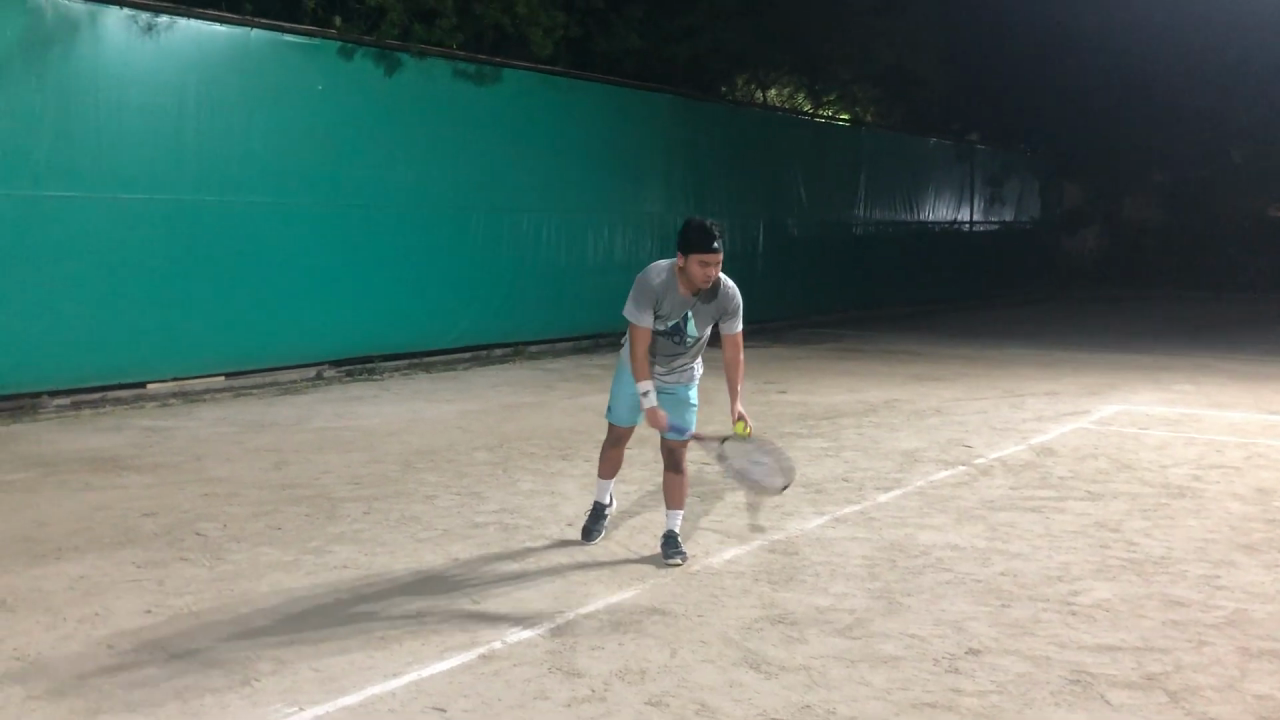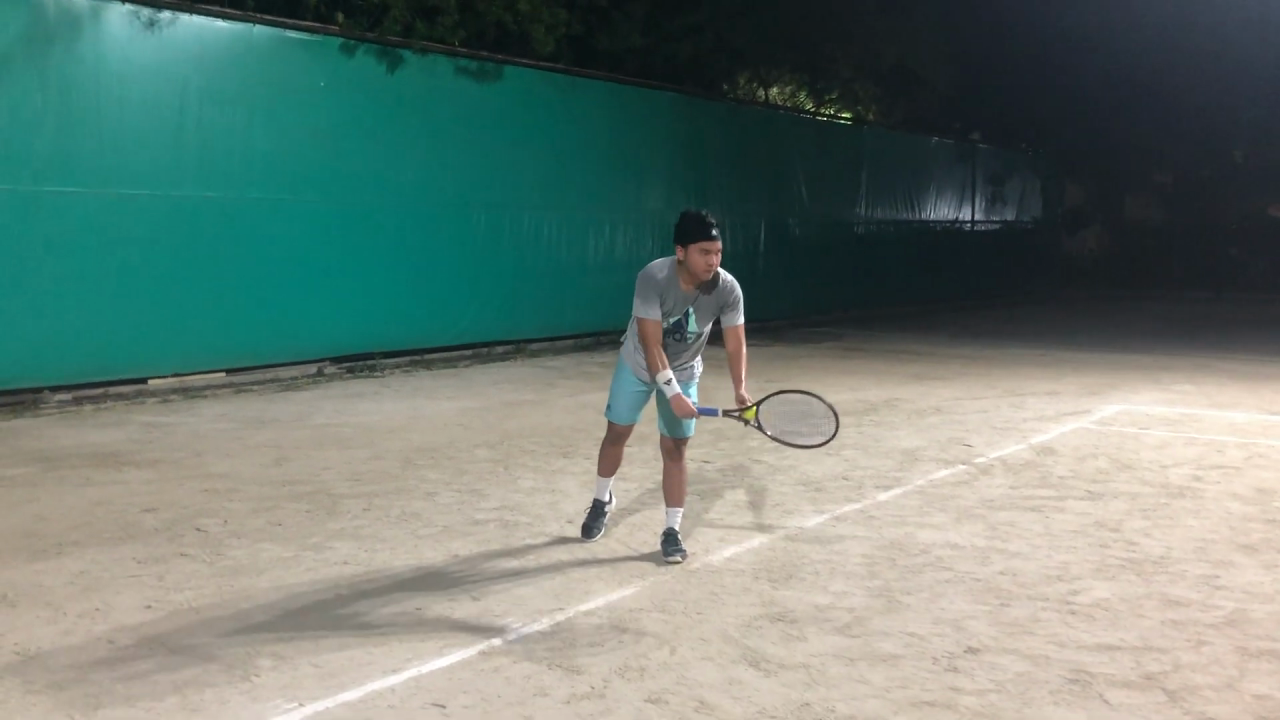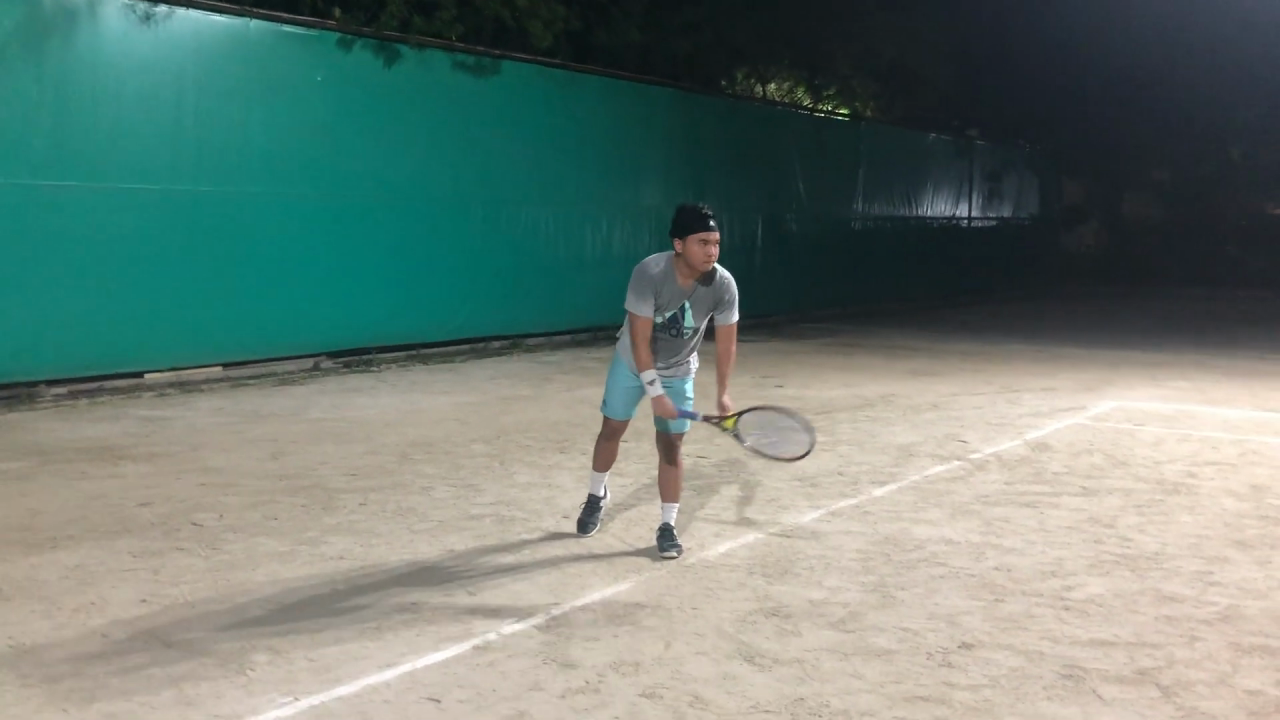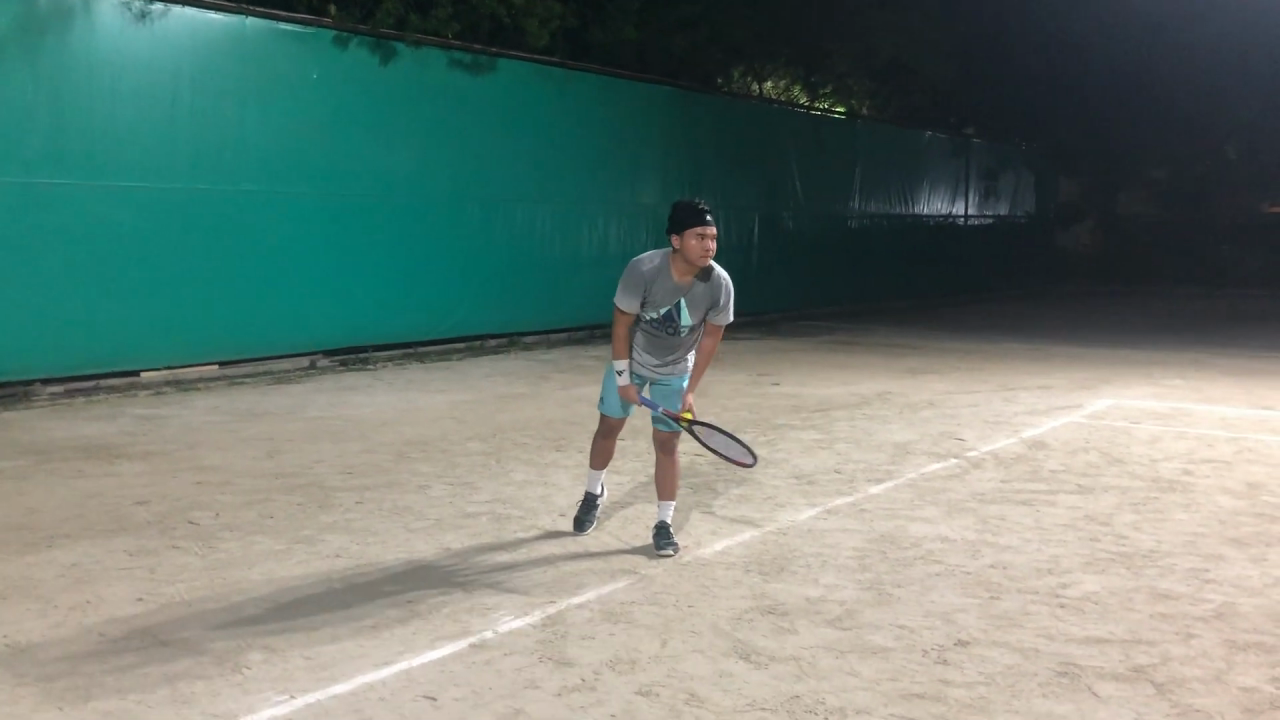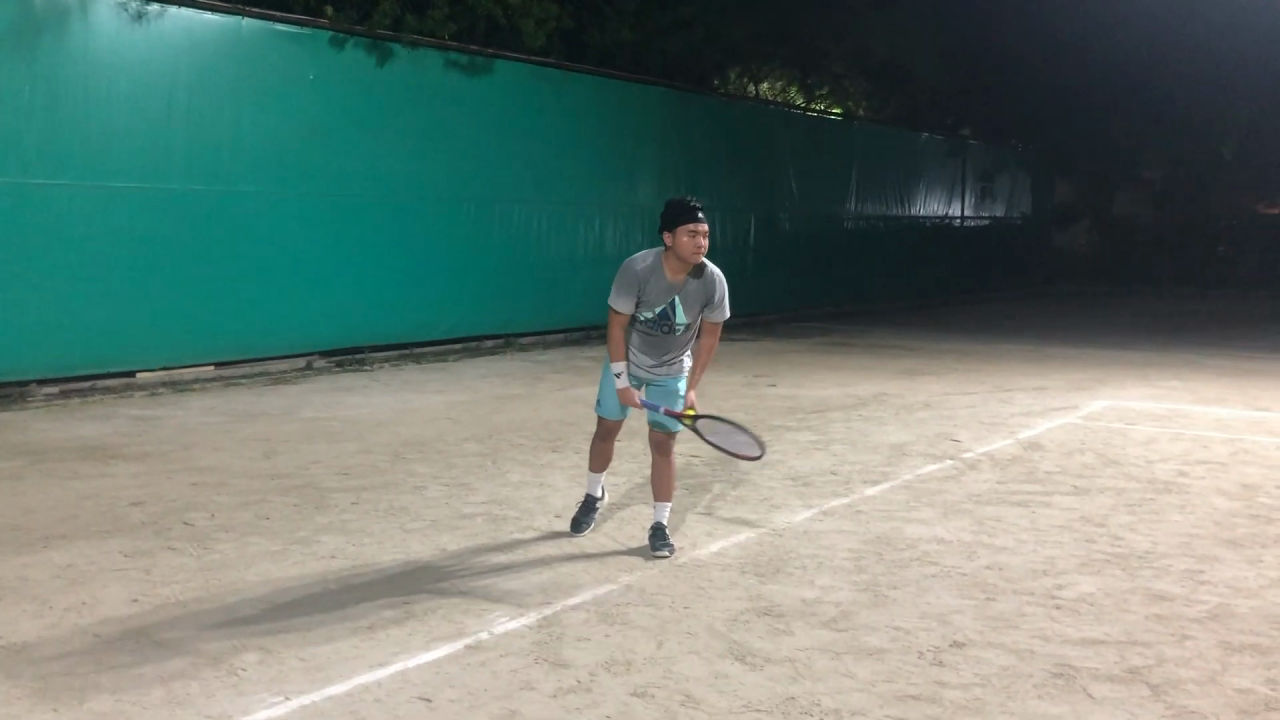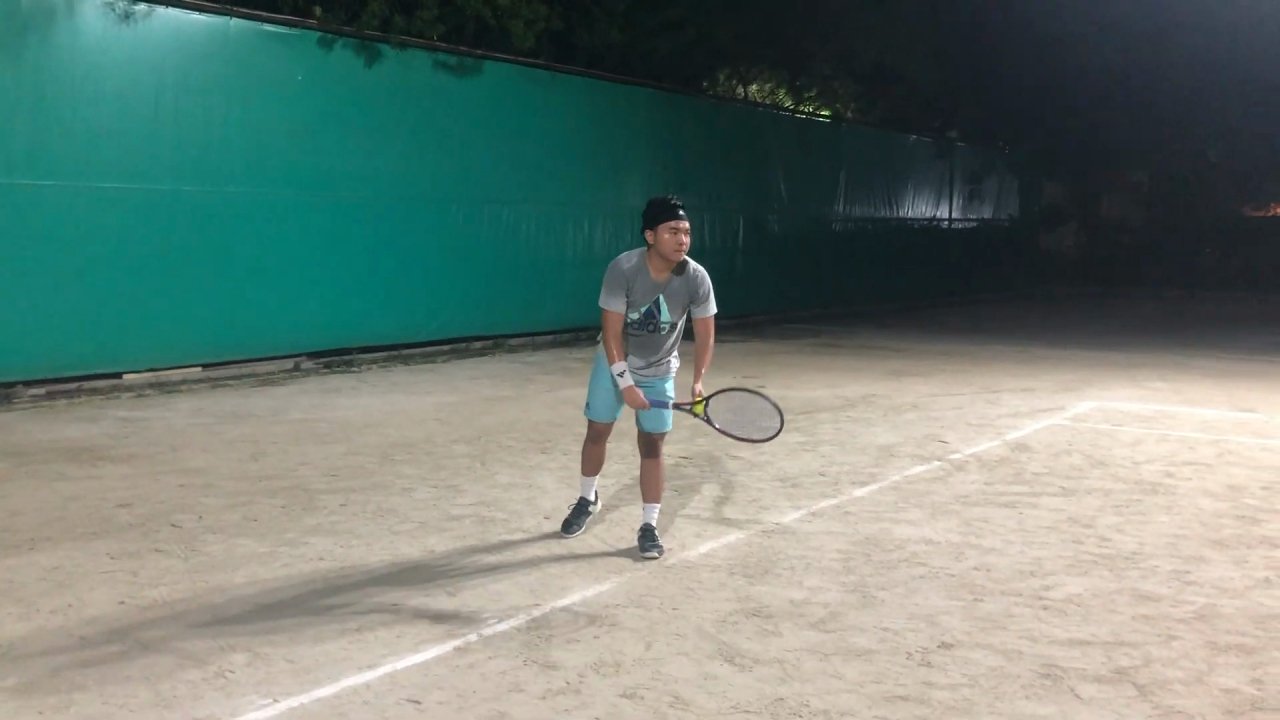
dt=0.2s
person 1, frame 1
left shoulder: (728, 295)
right shoulder: (651, 281)
left elbow: (733, 350)
right elbow: (639, 348)
left wrist: (735, 401)
right wrist: (649, 403)
left hip: (682, 377)
right hip: (638, 369)
left knee: (675, 452)
right knee: (617, 436)
left ankle: (672, 533)
right ankle: (603, 503)
person 1, frame 2
left shoulder: (727, 289)
right shoulder: (653, 278)
left elbow: (735, 342)
right elbow: (652, 345)
left wrist: (740, 387)
right wrist: (672, 394)
left hip: (684, 374)
right hip: (636, 366)
left knee: (674, 450)
right knee: (616, 434)
left ankle: (671, 531)
right ankle: (602, 501)
person 1, frame 3
left shoulder: (723, 286)
right shoulder: (648, 273)
left elbow: (725, 341)
right elbow: (640, 338)
left wrist: (723, 392)
right wrist: (655, 392)
left hip: (679, 371)
right hip: (633, 362)
left knee: (671, 446)
right knee: (612, 429)
left ankle: (667, 526)
right ankle: (597, 496)
person 1, frame 4
left shoulder: (719, 284)
right shoulder: (642, 269)
left elbow: (710, 338)
right elbow: (621, 327)
left wrist: (690, 390)
right wrist: (623, 379)
left hip: (675, 370)
right hip: (629, 362)
left knee: (667, 443)
right knee: (608, 427)
left ankle: (664, 524)
right ankle: (594, 493)
person 1, frame 5
left shoulder: (713, 281)
right shoulder: (636, 269)
left elbow: (709, 335)
right elbow: (616, 328)
left wrist: (693, 387)
right wrist: (622, 382)
left hip: (671, 371)
right hip: (626, 362)
left knee: (663, 444)
right knee: (606, 430)
left ankle: (660, 526)
right ankle: (594, 496)
person 1, frame 6
left shoulder: (697, 279)
right shoulder: (622, 269)
left elbow: (705, 334)
right elbow: (612, 333)
left wrist: (699, 380)
right wrist: (626, 384)
left hip: (659, 372)
right hip: (614, 365)
left knee: (652, 446)
right knee: (596, 433)
left ankle: (649, 527)
right ankle: (587, 500)
